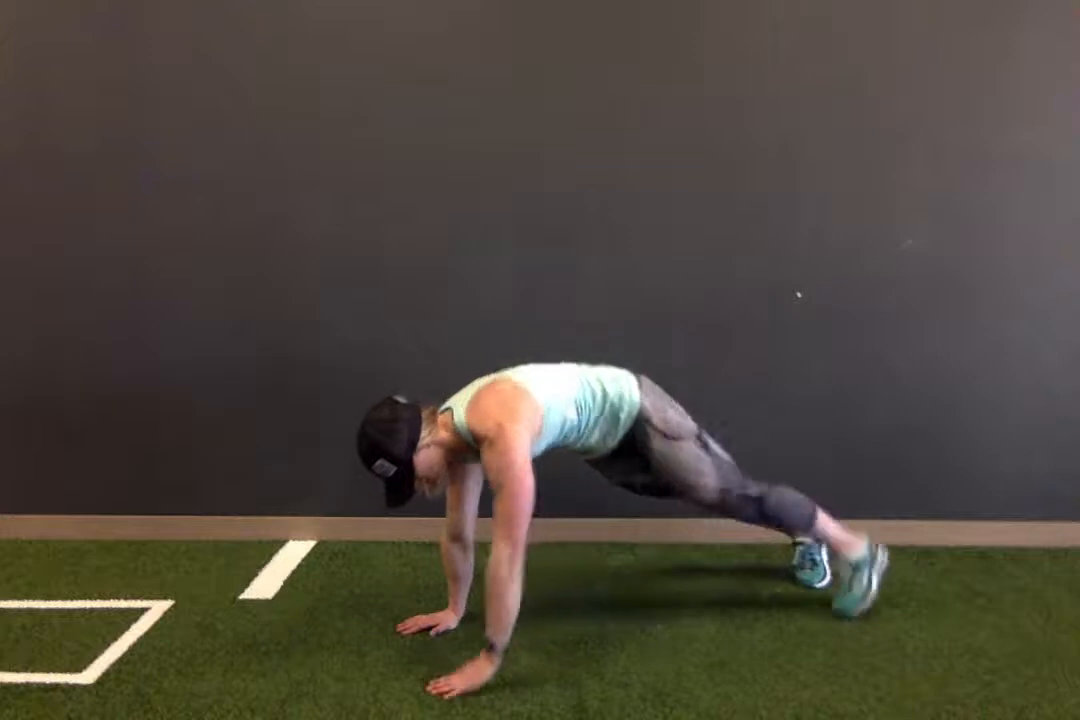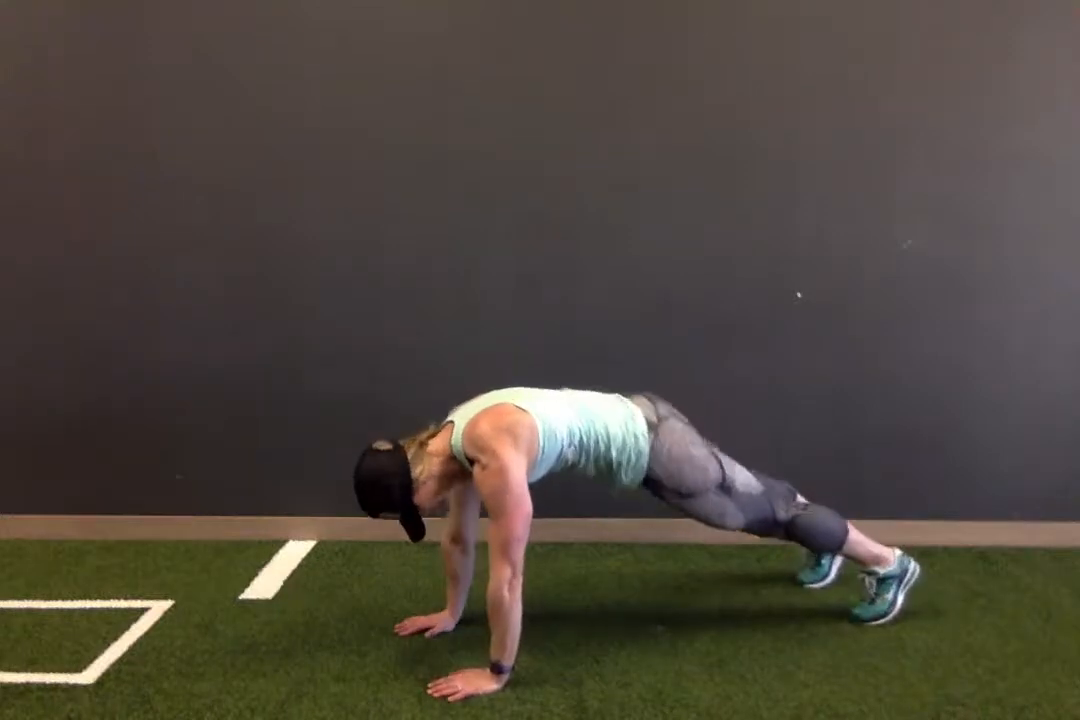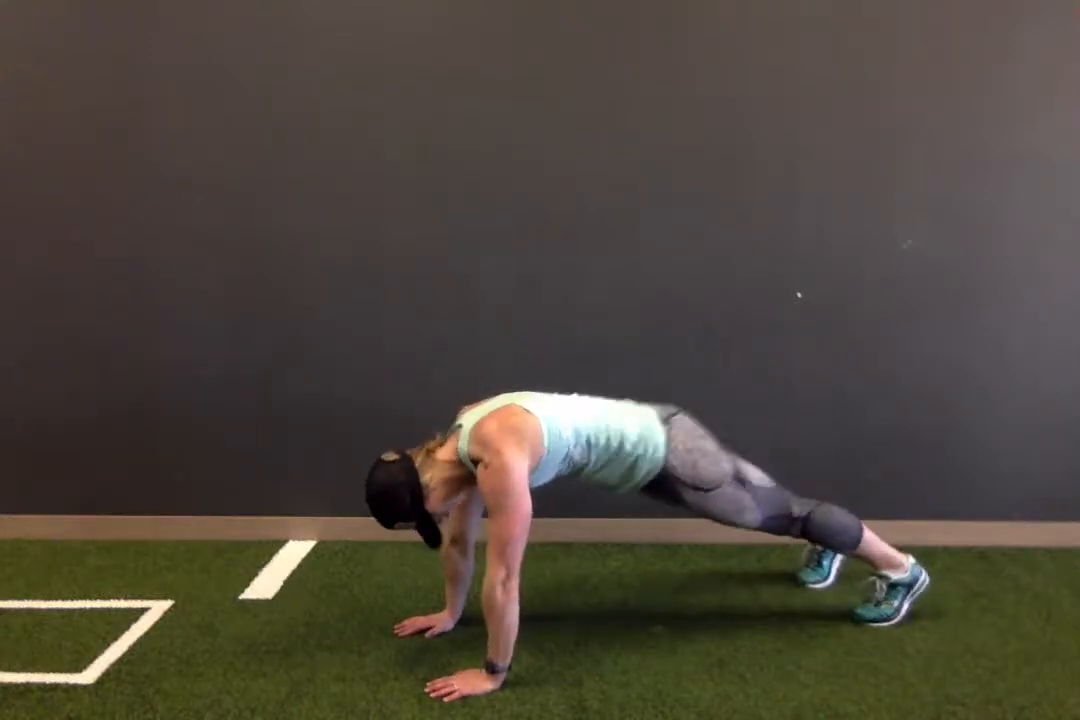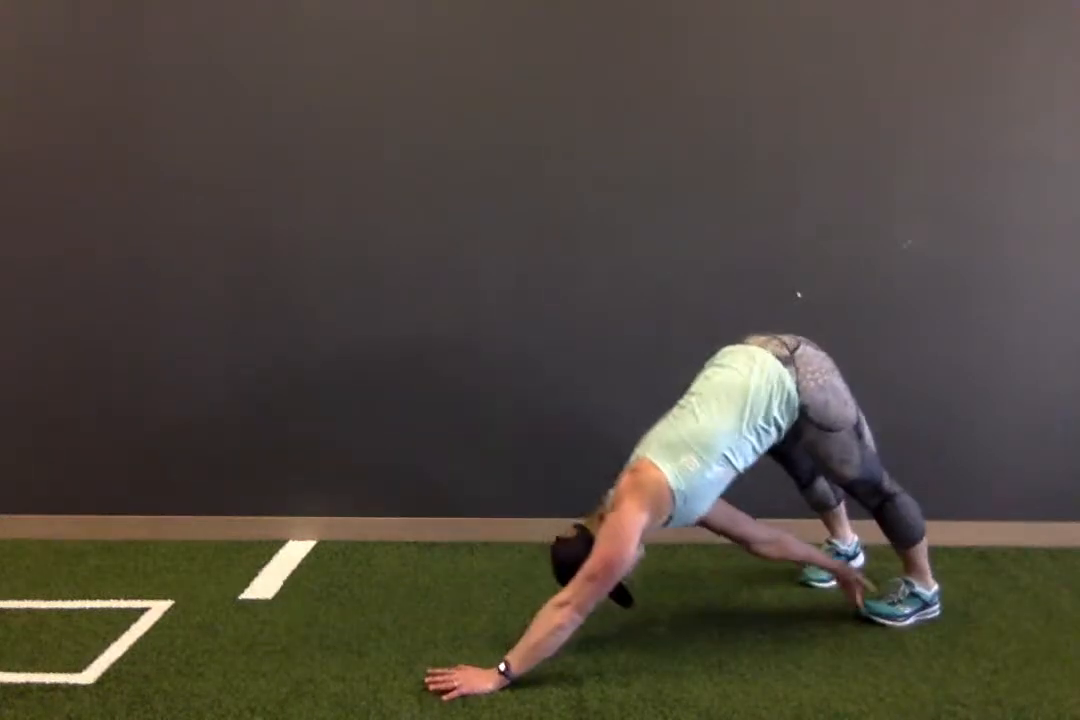
dt=0.7s
person 1, frame 1
left shoulder: (498, 429)
right shoulder: (454, 430)
left elbow: (510, 550)
right elbow: (457, 535)
left wrist: (490, 656)
right wrist: (453, 609)
left hip: (632, 409)
right hip: (604, 438)
left knee: (731, 492)
right knee: (700, 488)
left ankle: (857, 551)
right ankle: (807, 541)
person 1, frame 2
left shoulder: (493, 454)
right shoulder: (454, 438)
left elbow: (506, 573)
right elbow: (458, 537)
left wrist: (496, 673)
right wrist: (450, 613)
left hip: (650, 442)
right hip: (635, 422)
left knee: (760, 513)
right knee: (742, 492)
left ankle: (888, 564)
right ankle: (805, 510)
person 1, frame 3
left shoulder: (498, 457)
right shoulder: (461, 441)
left elbow: (503, 579)
right elbow: (458, 538)
left wrist: (492, 673)
right wrist: (448, 612)
left hip: (661, 445)
right hip: (643, 437)
left knee: (779, 508)
right knee: (761, 500)
left ankle: (900, 571)
right ankle: (823, 547)
person 1, frame 4
left shoulder: (631, 514)
right shoulder: (655, 493)
left elbow: (569, 608)
right elbow: (751, 534)
right wrist: (829, 567)
left hip: (796, 378)
right hip: (757, 365)
left knee: (869, 484)
right knee: (800, 463)
left ankle: (922, 589)
right ankle: (844, 546)
